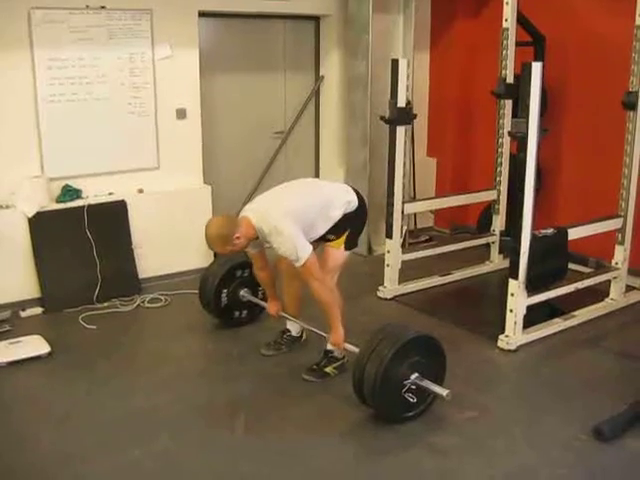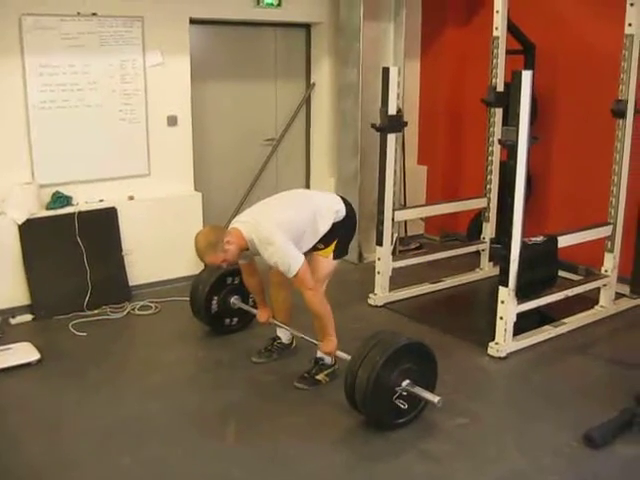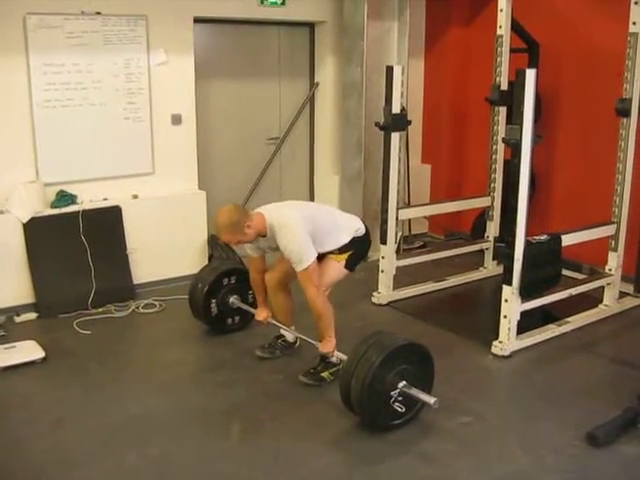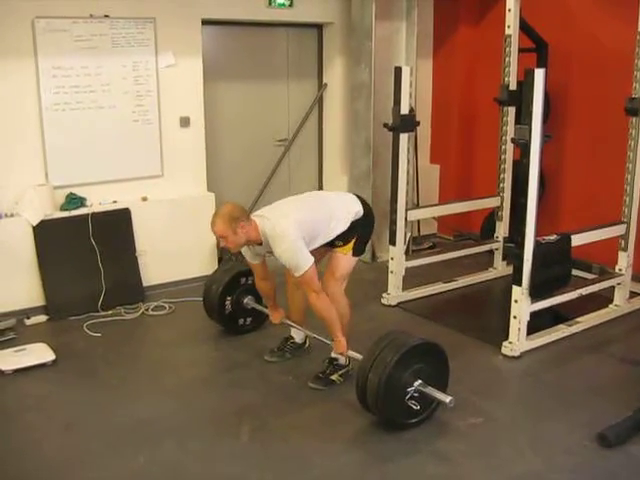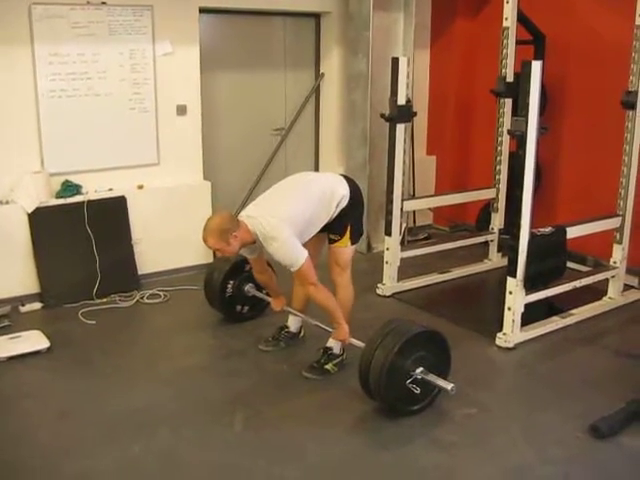
dt=0.7s
person 1, frame 1
left shoulder: (280, 232)
right shoulder: (245, 223)
left elbow: (316, 281)
right elbow: (261, 267)
left wrist: (337, 328)
right wrist: (272, 299)
left hip: (348, 208)
right hip: (322, 205)
left knee: (325, 278)
right knee: (286, 265)
left ankle: (335, 353)
right ankle: (293, 332)
person 1, frame 2
left shoulder: (271, 243)
right shoulder: (235, 235)
left elbow: (309, 290)
right elbow: (250, 275)
left wrist: (330, 337)
right wrist: (262, 307)
left hip: (337, 217)
right hip: (310, 212)
left knee: (314, 285)
right knee: (277, 276)
left ankle: (326, 361)
right ankle: (284, 339)
person 1, frame 3
left shoulder: (289, 232)
right shoulder: (251, 227)
left elbow: (313, 288)
right elbow: (257, 272)
left wrist: (329, 338)
right wrist: (262, 305)
left hip: (352, 237)
right hip: (322, 235)
left knee: (316, 290)
right knee: (273, 279)
left ankle: (330, 359)
right ankle: (288, 338)
person 1, frame 4
left shoulder: (283, 239)
right shoulder: (249, 236)
left elbow: (315, 292)
right elbow: (262, 278)
left wrist: (338, 338)
right wrist: (273, 308)
left hip: (354, 216)
right hip: (328, 216)
left knee: (332, 286)
right knee: (294, 276)
left ankle: (340, 361)
right ankle: (297, 339)
person 1, frame 5
left shoulder: (276, 238)
right shoulder: (243, 228)
left elbow: (312, 284)
right elbow: (261, 271)
left wrist: (341, 324)
right wrist: (277, 297)
left hip: (343, 197)
right hip: (319, 192)
left knee: (339, 273)
right knee: (302, 269)
left ankle: (336, 350)
right ankle: (293, 329)
